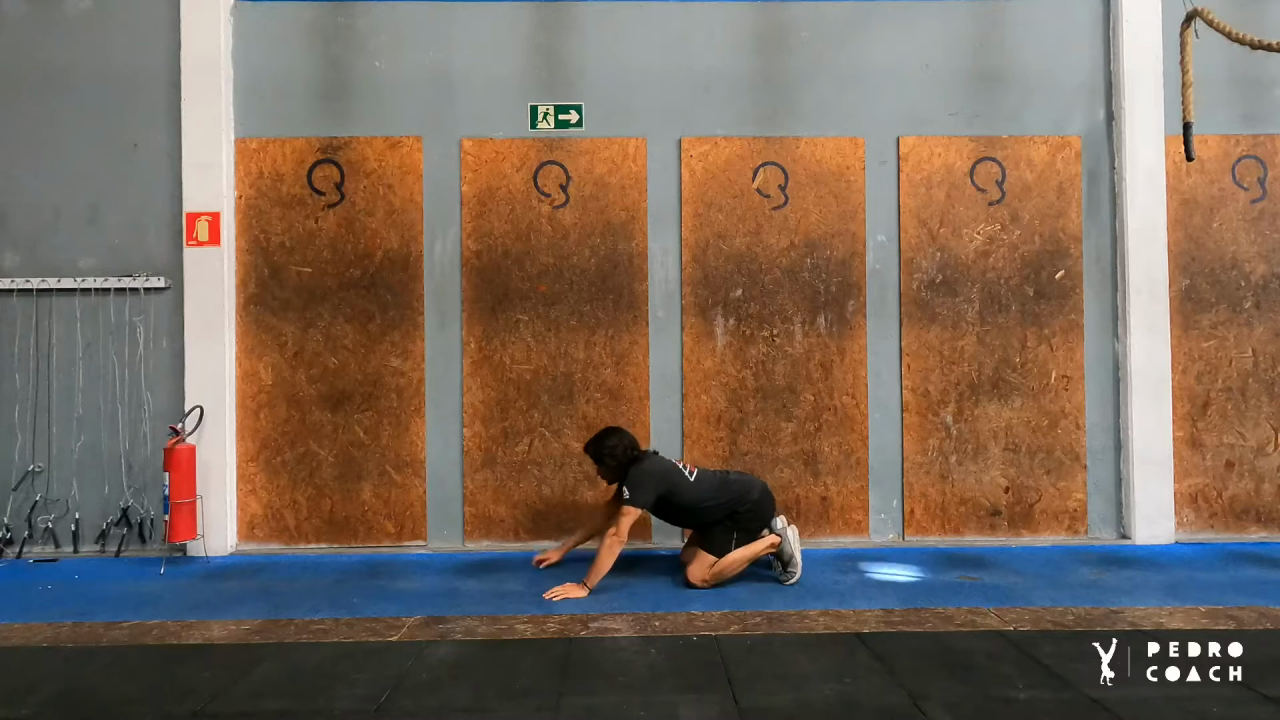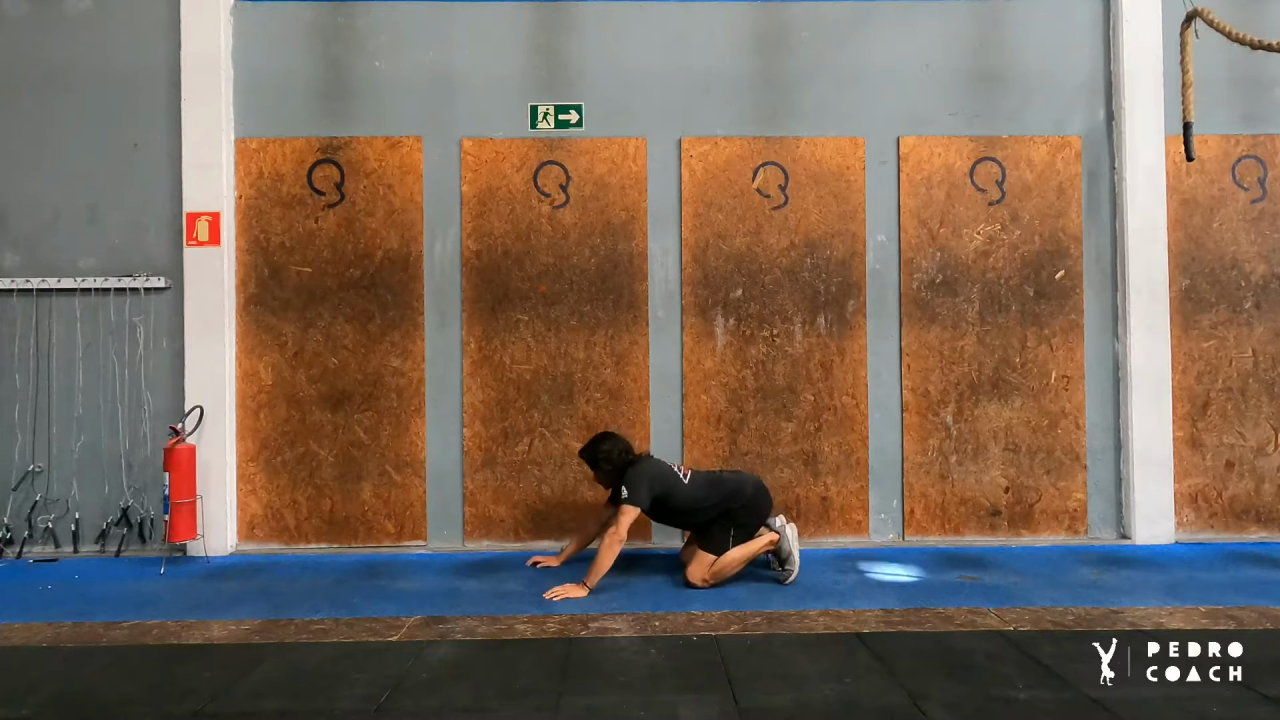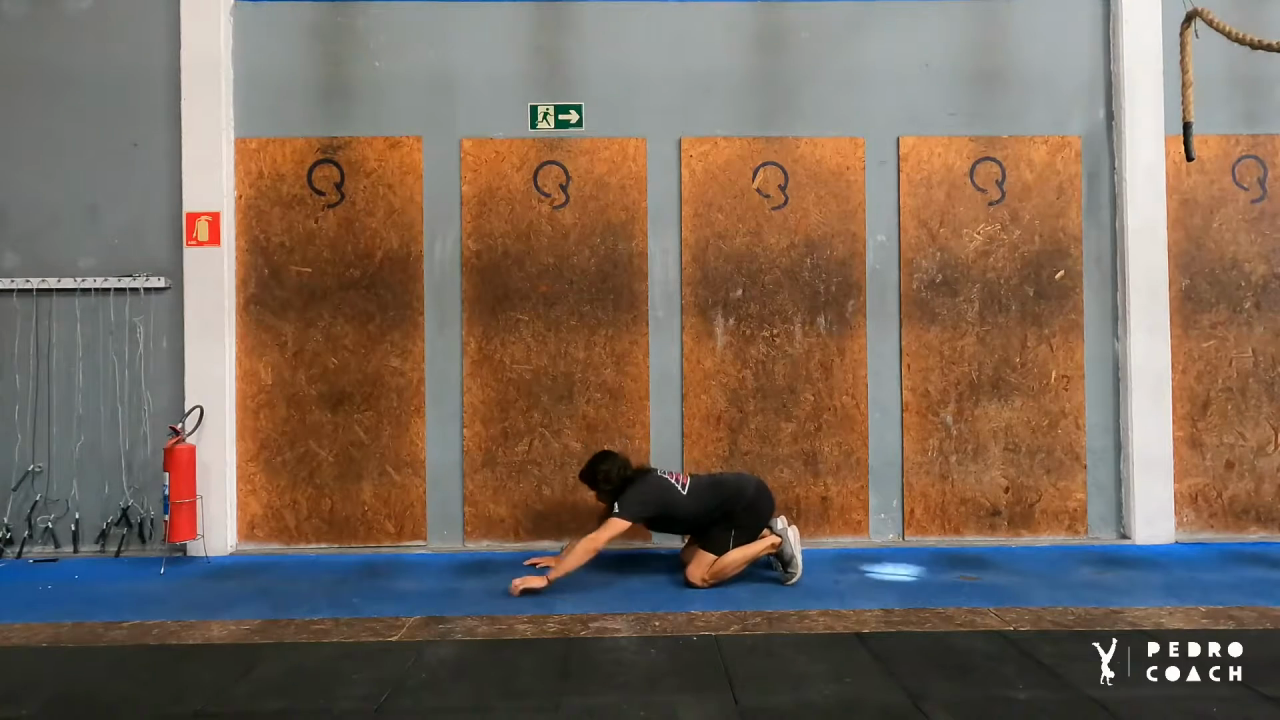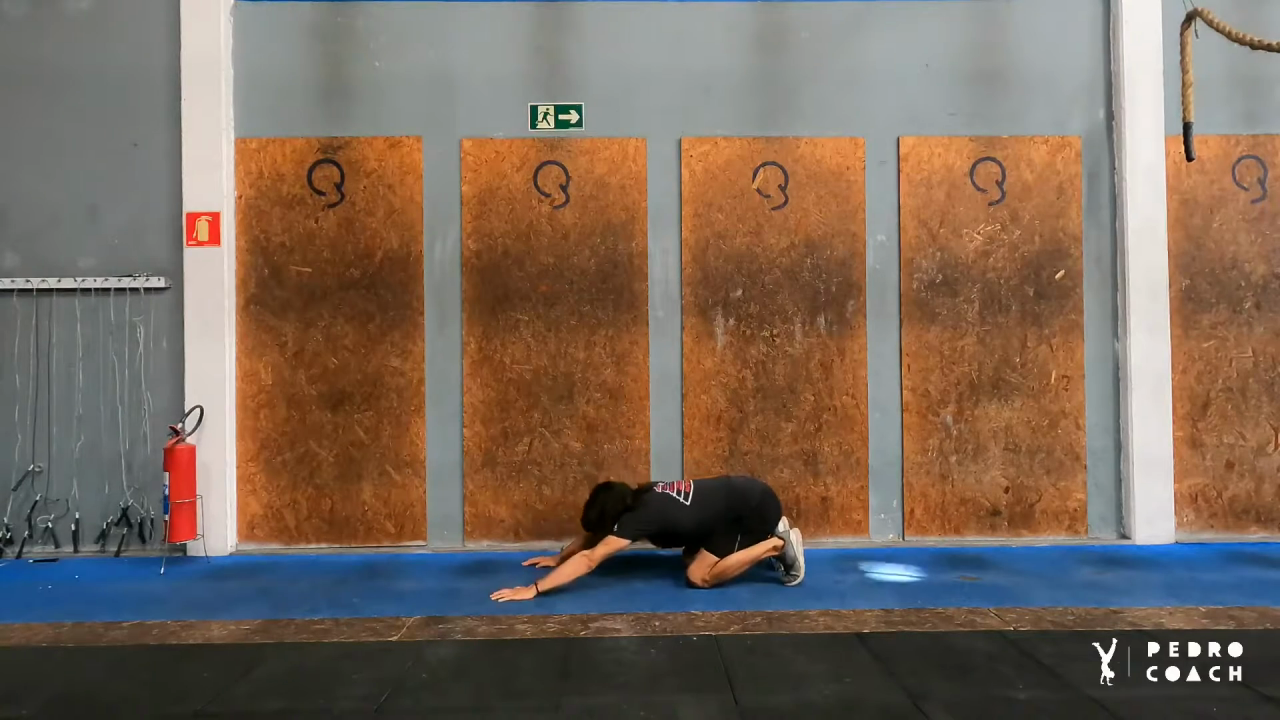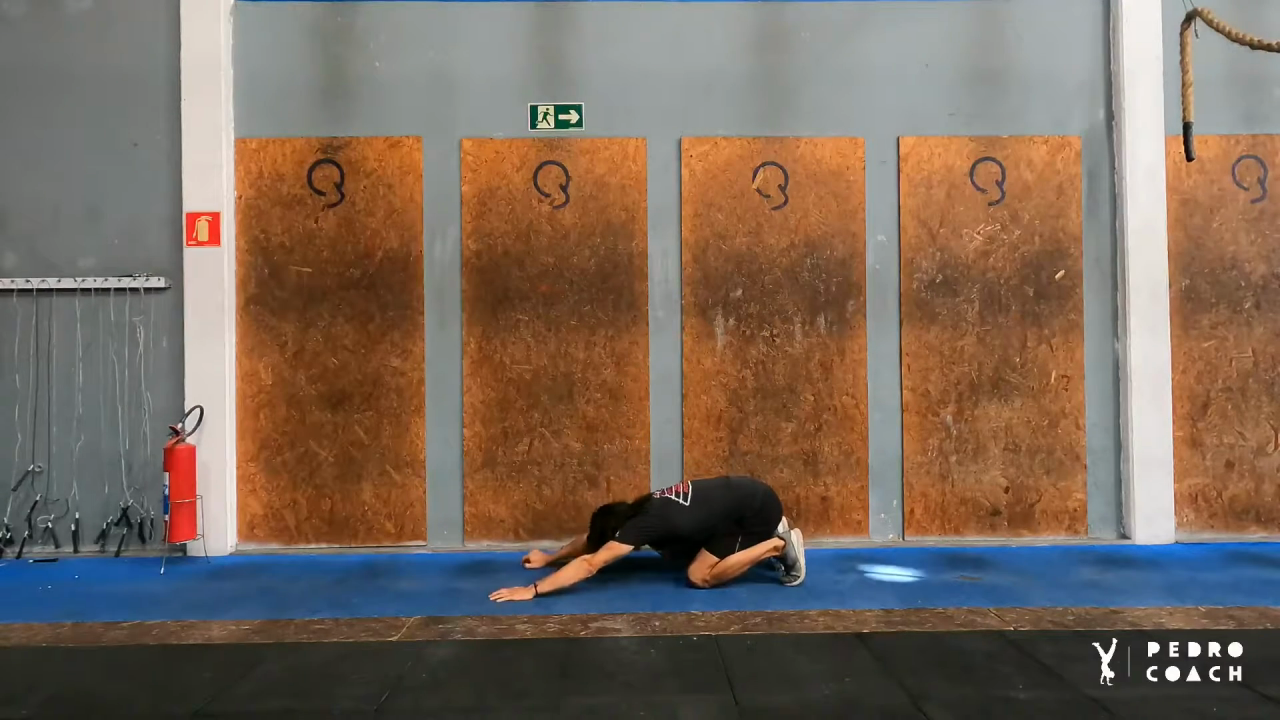
dt=0.3s
person 1, frame 1
left shoulder: (642, 476)
right shoulder: (638, 470)
left elbow: (616, 536)
right elbow: (605, 518)
left wrist: (584, 587)
right wrist: (562, 551)
left hip: (750, 504)
right hip: (739, 493)
left knee: (698, 576)
right knee: (688, 557)
left ankle: (775, 542)
right ankle: (767, 530)
person 1, frame 2
left shoulder: (637, 477)
right shoulder: (631, 474)
left elbow: (616, 536)
right elbow: (600, 523)
left wrist: (584, 587)
right wrist: (560, 557)
left hip: (746, 500)
right hip: (736, 492)
left knee: (698, 576)
right knee: (688, 557)
left ankle: (773, 539)
right ankle: (765, 528)
person 1, frame 3
left shoulder: (638, 497)
right shoulder: (641, 482)
left elbow: (595, 542)
right elbow: (600, 530)
left wrist: (547, 578)
right wrist: (558, 559)
left hip: (749, 501)
right hip: (741, 492)
left knee: (699, 576)
right knee: (689, 556)
left ankle: (776, 541)
right ankle: (769, 529)
person 1, frame 4
left shoulder: (641, 516)
right shoulder: (641, 497)
left elbow: (589, 559)
right elbow: (593, 535)
left wrist: (533, 589)
right wrist: (557, 558)
left hip: (755, 506)
right hip: (745, 494)
left knee: (700, 576)
right knee: (691, 559)
left ankle: (777, 545)
right ankle: (769, 534)
person 1, frame 5
left shoulder: (643, 525)
right shoulder: (641, 511)
left elbow: (590, 564)
right elbow: (592, 538)
left wrist: (532, 590)
right wrist: (549, 558)
left hip: (756, 507)
right hip: (746, 495)
left knee: (700, 576)
right knee: (691, 557)
left ankle: (779, 545)
right ankle: (771, 534)
